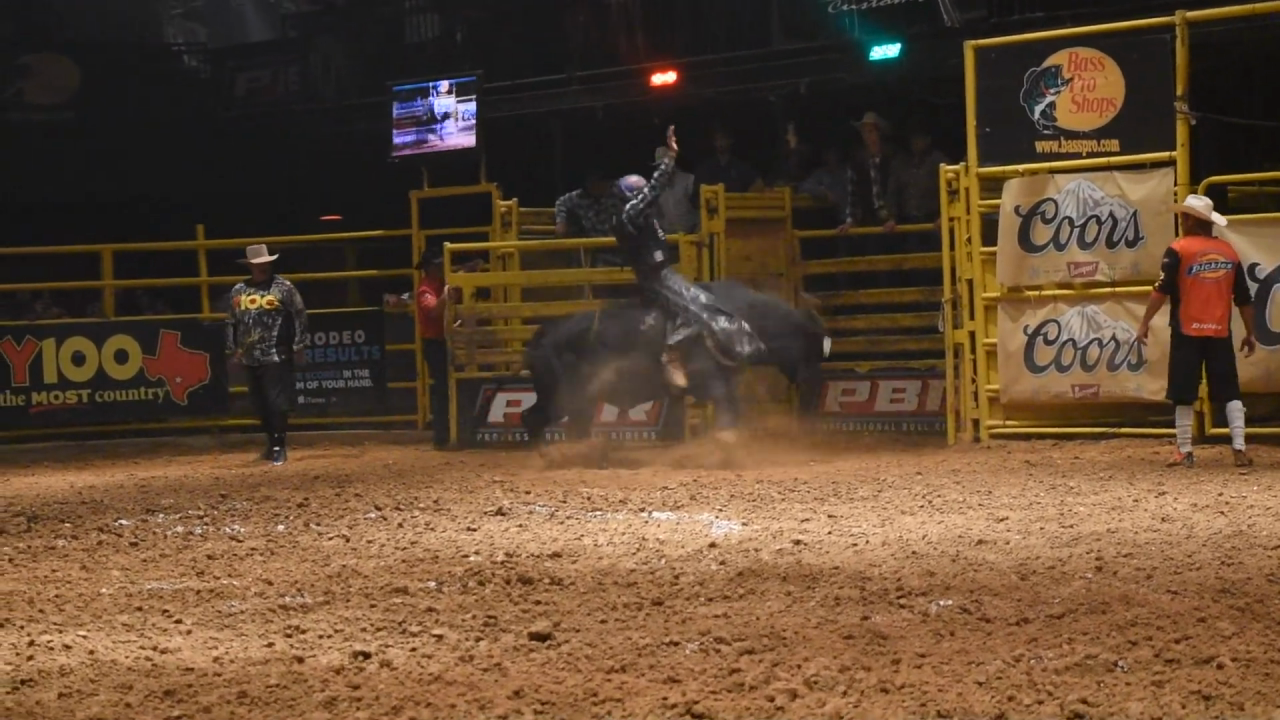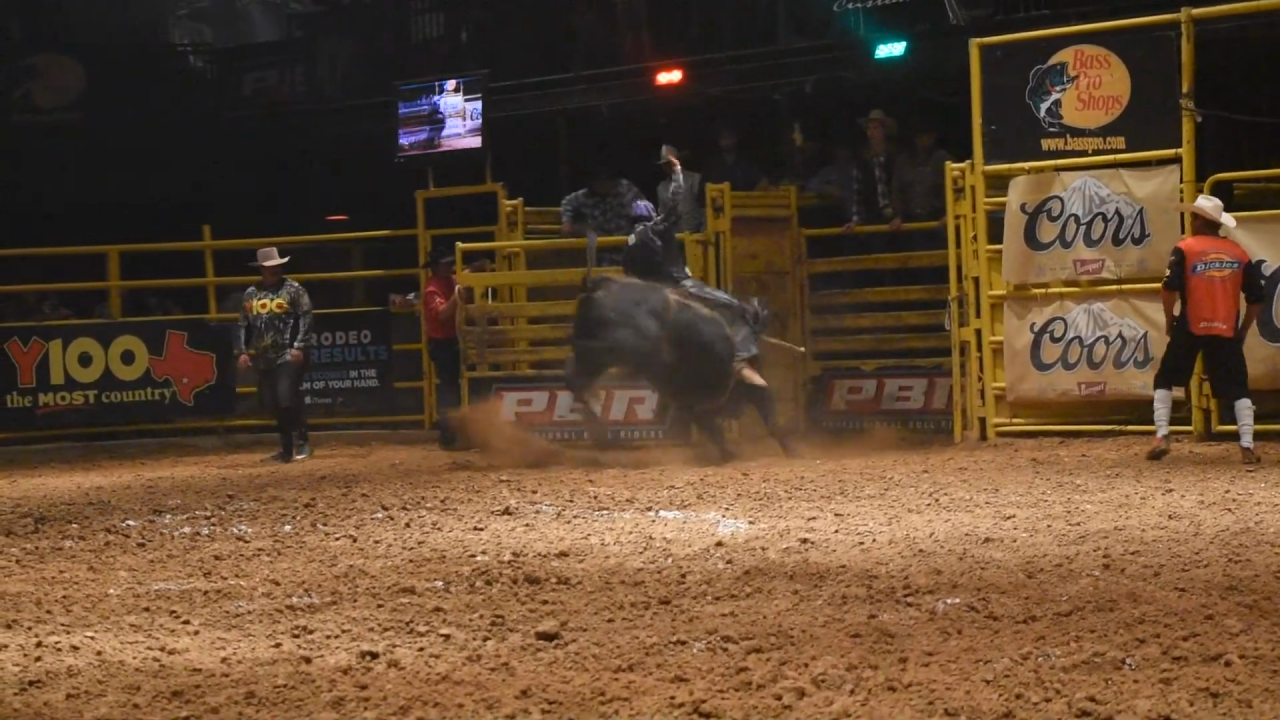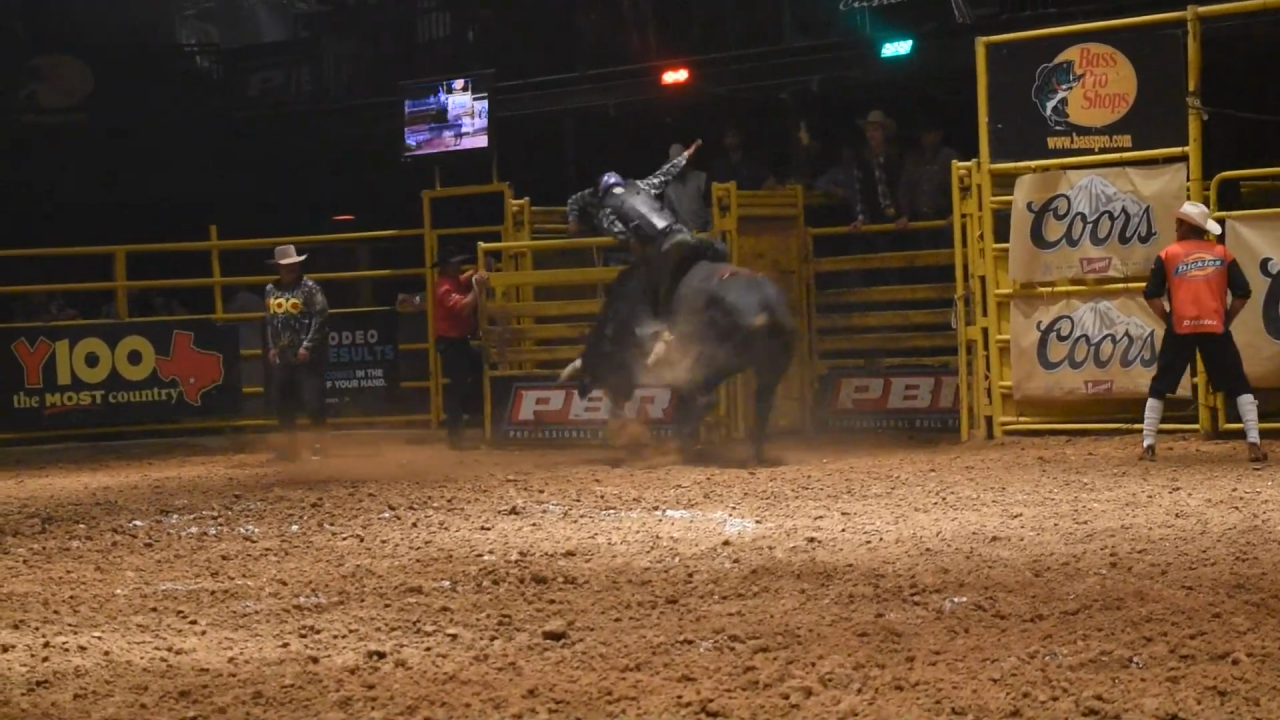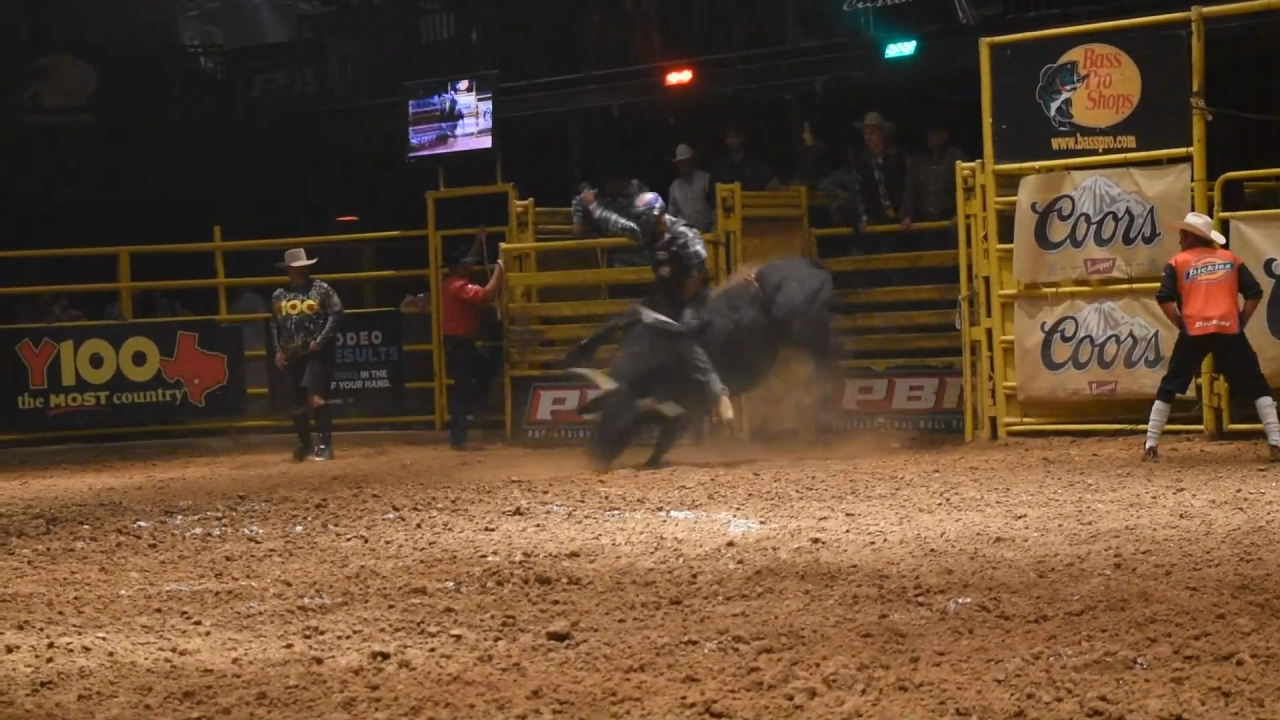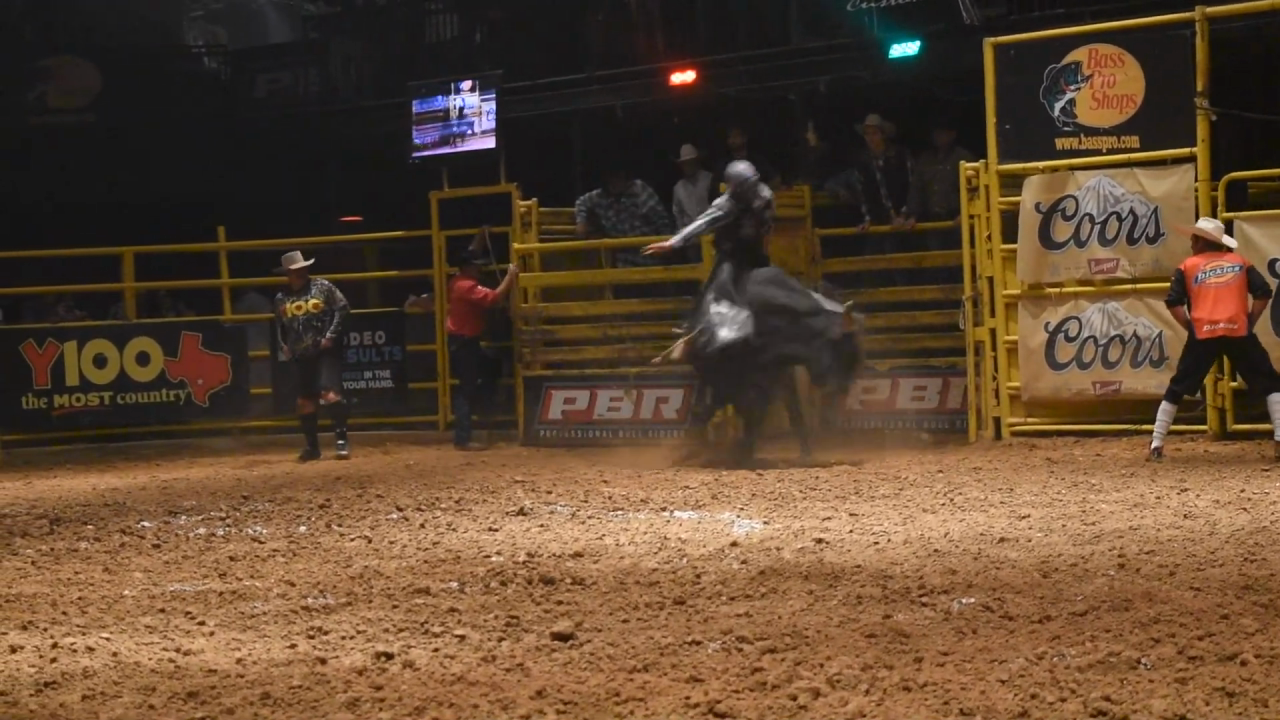
dt=0.3s
person 1, frame 1
left shoulder: (1179, 249)
right shoulder: (1229, 251)
left elbow: (1162, 289)
right elbow: (1243, 298)
left wrist: (1145, 322)
right wrist: (1250, 333)
left hip: (1187, 332)
right hip: (1220, 332)
left knee: (1183, 392)
right knee: (1230, 391)
left ankle: (1184, 451)
right ankle: (1239, 450)
person 1, frame 2
left shoulder: (1185, 248)
right shoulder: (1239, 253)
left elbow: (1171, 287)
right elbow: (1256, 296)
left wrist: (1169, 319)
right wrist: (1243, 329)
left hip: (1191, 328)
right hip: (1226, 331)
left knee: (1164, 379)
right knee: (1238, 389)
left ankle: (1161, 436)
right ankle: (1247, 448)
person 1, frame 3
left shoulder: (1168, 254)
right shoulder: (1222, 252)
left elbow: (1152, 295)
right elbow: (1242, 292)
left wrist: (1168, 320)
right wrist: (1226, 320)
left hip: (1180, 329)
right hip: (1215, 328)
left knee: (1159, 386)
right knee: (1239, 385)
left ankle: (1148, 446)
right ankle: (1254, 443)
person 1, frame 4
left shoulder: (1177, 262)
right shoulder: (1230, 258)
left elbow: (1165, 299)
right elbow: (1255, 293)
left wrist: (1182, 325)
right wrist: (1241, 321)
left hip: (1194, 332)
right hip: (1229, 331)
left knee: (1169, 388)
right knee: (1257, 386)
left ankle: (1151, 445)
person 1, frame 5
left shoulder: (1187, 266)
right shoulder: (1239, 261)
left elbow: (1174, 303)
left wrist: (1191, 328)
right wrist: (1250, 322)
left hip: (1203, 334)
right hip: (1238, 332)
left knee: (1177, 389)
left ankle: (1156, 446)
person 2, frame 1
left shoulder: (639, 218)
right shoulder: (631, 212)
right elbow: (653, 189)
right wrist: (670, 156)
left hip: (663, 276)
right hip: (659, 278)
right knee: (697, 308)
right ankle: (672, 356)
person 2, frame 2
left shoulder: (629, 254)
right shoulder: (654, 230)
left elbow: (639, 276)
right elbow: (674, 203)
right wrist: (676, 170)
right hip: (683, 288)
right knee: (745, 313)
right ankle: (743, 362)
person 2, frame 3
left shoulder: (607, 208)
right shoulder: (639, 187)
left elbow: (624, 234)
right elbow: (663, 176)
left wrist: (648, 252)
right wrist: (685, 156)
left hip: (661, 246)
right hip: (680, 235)
left knee: (657, 297)
person 2, frame 4
left shoulder: (682, 234)
right shoulder: (647, 233)
left elbow: (699, 266)
right elbow: (618, 225)
left wrist: (689, 293)
right wrist: (595, 208)
left hip: (691, 298)
right hip: (668, 296)
left ankle: (719, 395)
person 2, frame 5
left shoulder: (763, 195)
right shoulder: (725, 206)
right elbow: (701, 224)
left wrist: (762, 250)
right wrist: (672, 244)
left hip: (755, 257)
right hip: (731, 258)
person 3, frame 1
left shoulder: (283, 287)
right shoulder: (238, 290)
left elbow: (299, 316)
right elbow: (231, 323)
left wrist: (299, 347)
right wrist: (233, 350)
left hip: (276, 356)
right hip: (250, 358)
left knee: (277, 403)
right knee: (260, 405)
left ankle: (279, 448)
right ankle: (273, 444)
person 3, frame 2
left shoulder: (293, 289)
right shoulder: (251, 294)
left elbow: (306, 317)
right elbow: (243, 325)
left wrist: (299, 346)
right wrist: (242, 351)
left hip: (289, 356)
right hip: (264, 359)
left knee: (287, 397)
right knee: (274, 405)
left ankle: (302, 442)
right ankle: (287, 449)
person 3, frame 3
left shoulder: (309, 288)
right shoulder: (271, 290)
left elbow: (320, 317)
left wrist: (308, 346)
right wrist: (271, 347)
left hip: (307, 355)
right hip: (283, 356)
left knee: (312, 400)
right knee: (282, 403)
left ankle: (319, 444)
right ankle: (290, 445)
person 3, frame 4
left shoulder: (321, 289)
right shoulder: (279, 295)
left elbow: (336, 314)
right elbow: (274, 325)
left wrist: (321, 340)
right wrist: (277, 350)
left hip: (317, 353)
right hip: (291, 357)
left knee: (314, 394)
right knee: (297, 403)
left ankle: (324, 445)
right ankle: (305, 444)
person 3, frame 5
left shoulder: (323, 287)
right shoulder: (281, 298)
left elbow: (342, 309)
right elbow: (280, 325)
left wrist: (331, 335)
right wrist: (283, 345)
left hip: (326, 351)
right hip: (300, 356)
left knee: (329, 392)
right knee: (304, 401)
left ankle: (341, 440)
right ankle: (312, 447)
person 4, frame 1
left shoulder: (442, 283)
right shoulder: (426, 290)
right elbow: (433, 310)
left wrist: (469, 270)
right wrist: (445, 299)
left hip: (445, 343)
right hip: (435, 345)
left knee: (445, 389)
right knee: (442, 390)
left ankle: (444, 436)
right ankle: (441, 439)
person 4, frame 2
left shoulder: (447, 281)
right shoulder: (432, 291)
right elbow: (442, 312)
left wrist: (477, 268)
right wrist: (455, 298)
left hip: (451, 344)
right hip: (441, 348)
right knee: (449, 391)
right ankle: (448, 439)
person 4, frame 3
left shoulder: (455, 281)
right shoulder: (445, 288)
left elbow: (468, 278)
right elbow: (465, 308)
left wrist: (479, 274)
right wrist: (477, 288)
left hip: (460, 342)
right hip: (452, 344)
left knee: (479, 370)
right knee: (457, 388)
right ankle: (455, 437)
person 4, frame 4
left shoulder: (452, 282)
right shoulder: (458, 286)
left elbow: (464, 261)
right elbow: (486, 295)
left wrist: (479, 243)
right wrist: (498, 272)
left hip: (460, 342)
right hip: (458, 343)
left knee: (486, 369)
right knee: (463, 387)
left ankle: (466, 407)
right ankle: (458, 439)
person 4, frame 5
left shoulder: (458, 281)
right shoulder: (467, 286)
left elbow: (471, 254)
right elbow: (494, 298)
left wrist: (481, 237)
right wrist: (510, 276)
left hip: (464, 341)
right hip: (463, 343)
left knee: (493, 368)
right knee: (467, 387)
left ankle: (471, 407)
right ankle: (462, 439)
